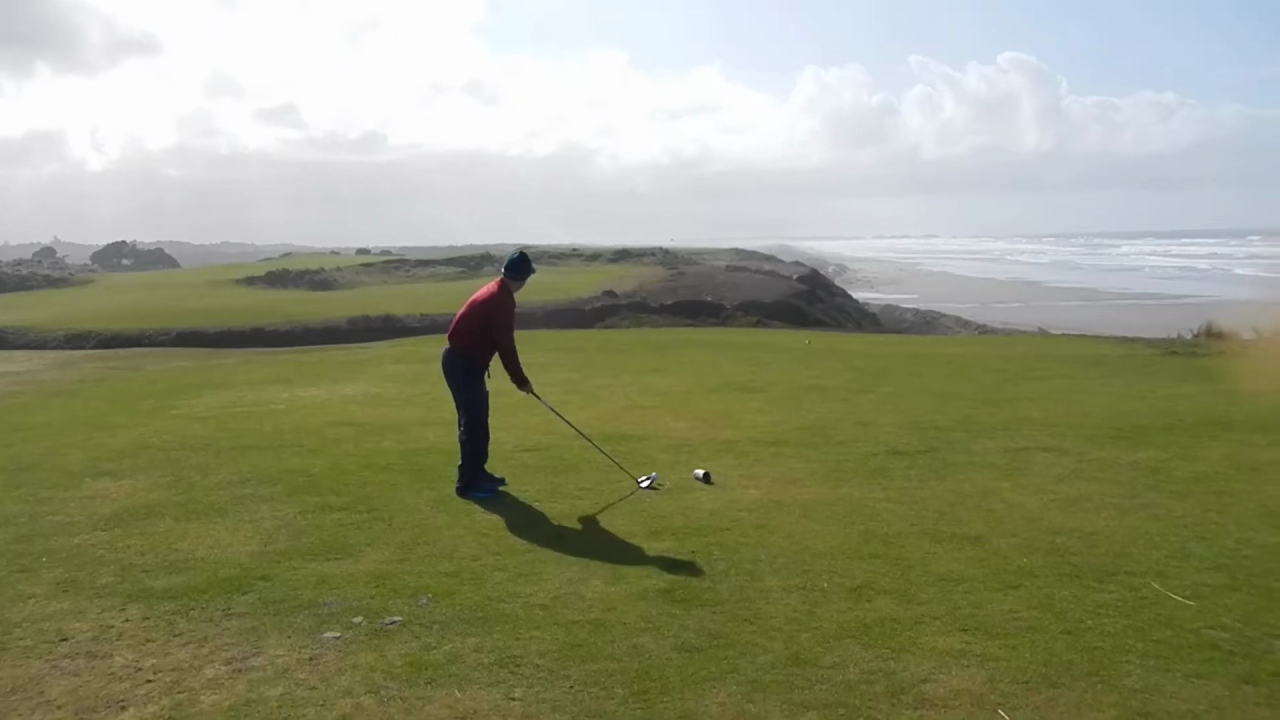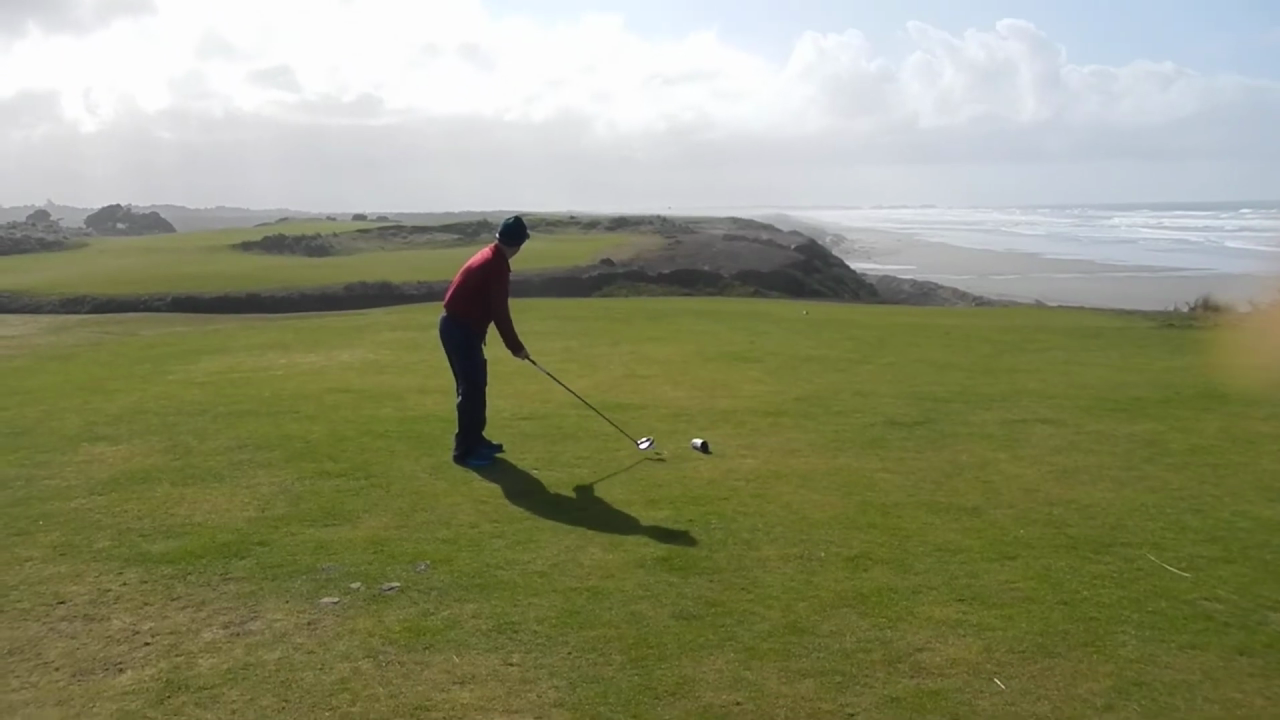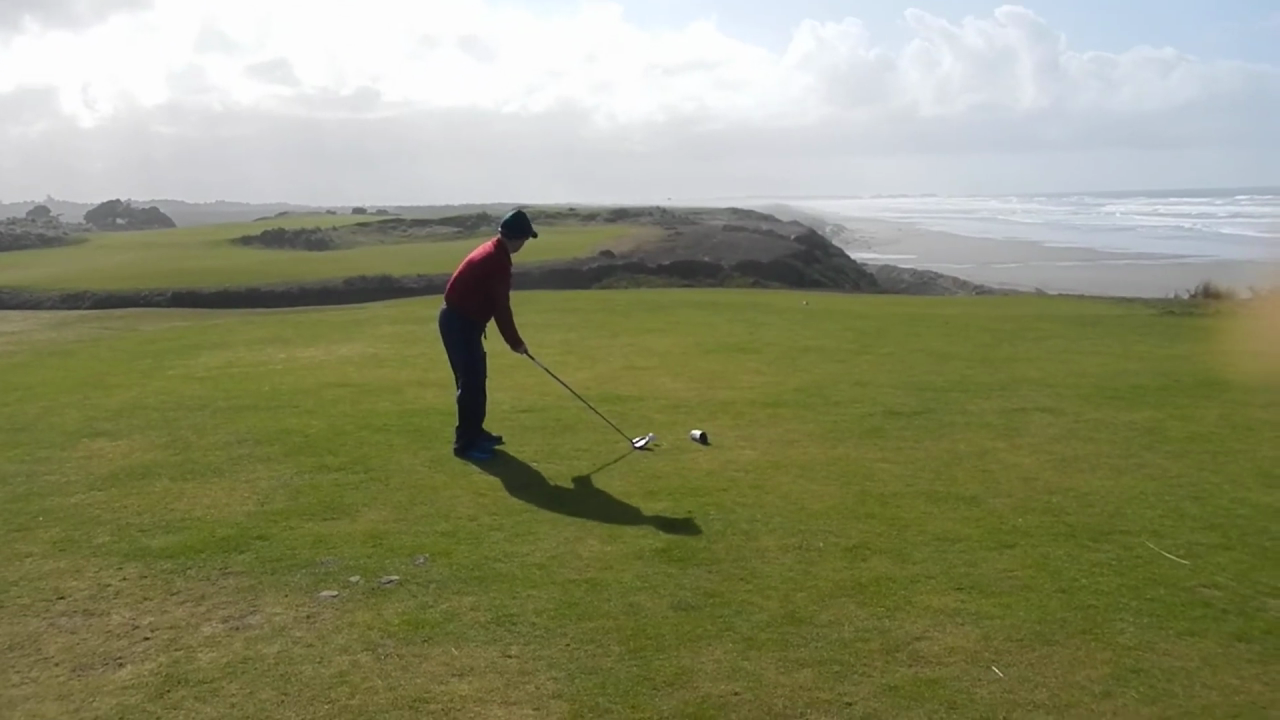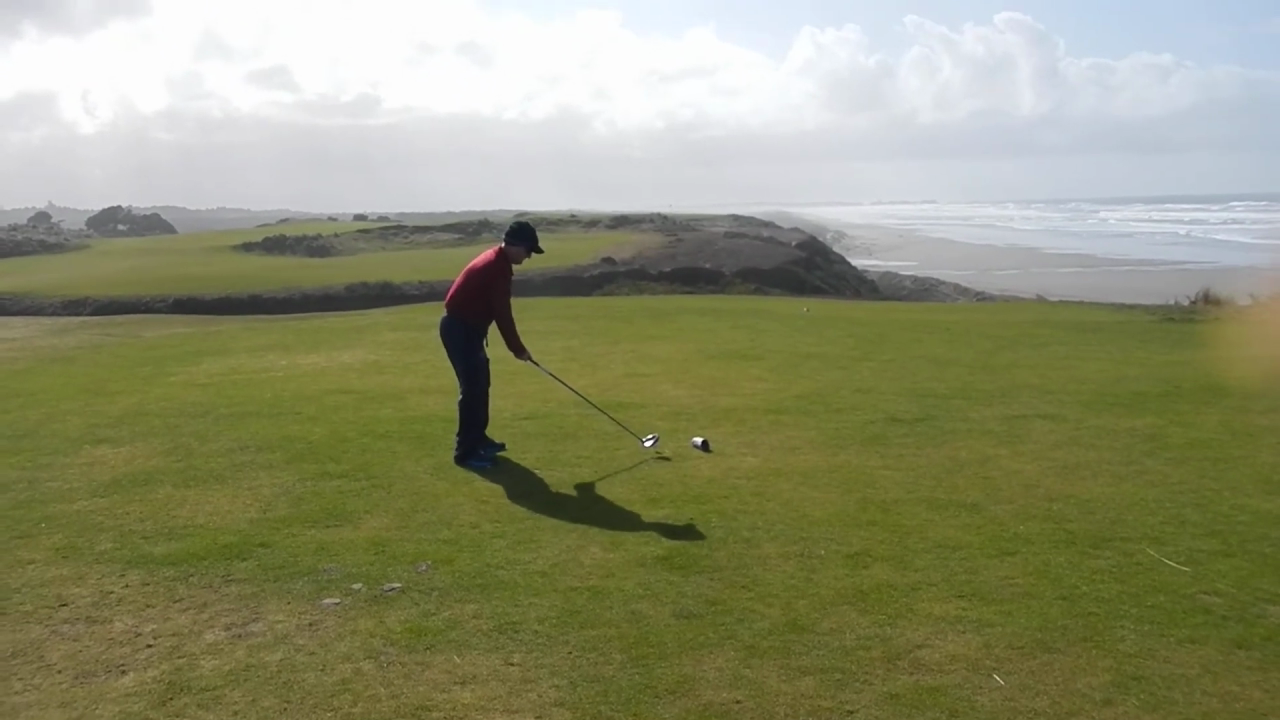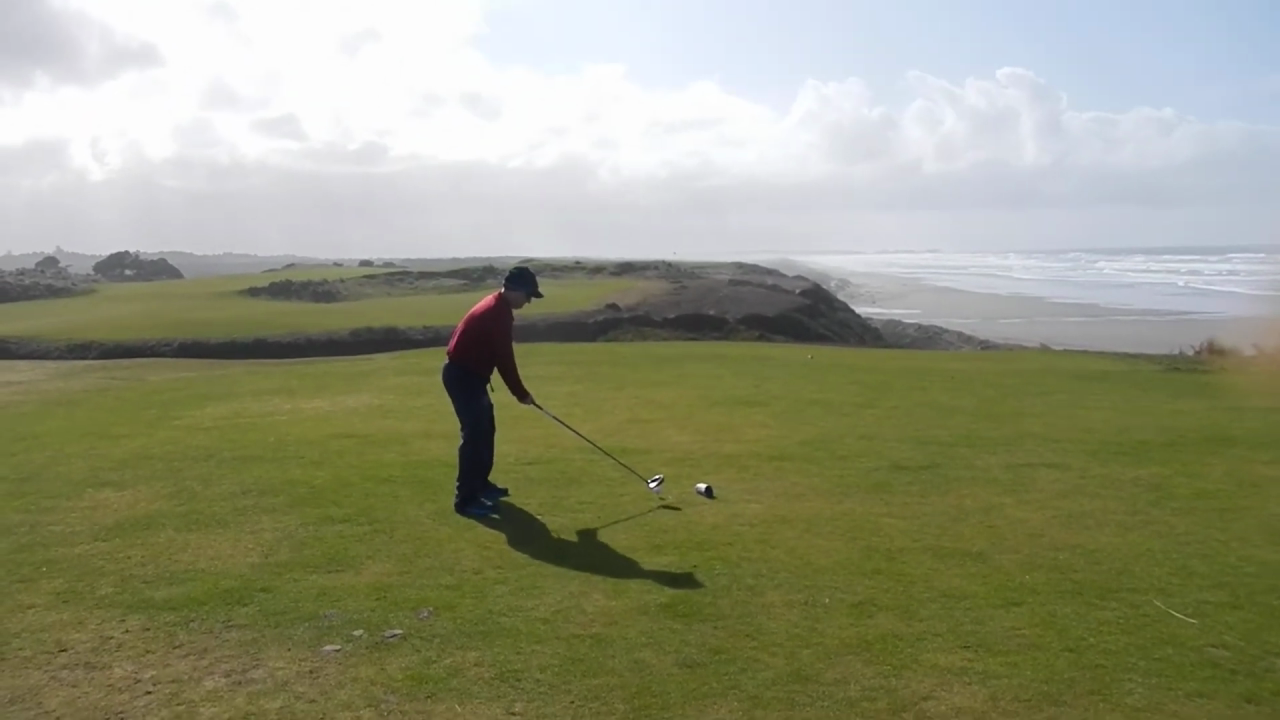
dt=1s
person 1, frame 1
left shoulder: (495, 292)
right shoulder: (501, 300)
left elbow: (501, 342)
right elbow: (506, 346)
left wrist: (517, 378)
right wrist: (521, 380)
left hip: (465, 358)
right hip: (462, 361)
left knee: (478, 418)
right knee: (473, 421)
left ankle: (478, 472)
right ankle: (467, 482)
person 1, frame 2
left shoulder: (490, 257)
right shoulder: (495, 266)
left elbow: (495, 308)
right elbow: (500, 312)
left wrist: (512, 344)
right wrist: (516, 346)
left hip: (462, 326)
right hip: (460, 329)
left knee: (476, 384)
right knee: (471, 388)
left ankle: (475, 439)
right ankle: (464, 449)
person 1, frame 3
left shoulder: (492, 252)
right shoulder: (497, 260)
left elbow: (494, 303)
right elbow: (501, 307)
left wrist: (512, 339)
right wrist: (515, 341)
left hip: (462, 319)
right hip: (459, 321)
left knee: (476, 377)
right knee: (470, 380)
left ankle: (475, 431)
right ankle: (465, 442)
person 1, frame 4
left shoulder: (495, 260)
right shoulder: (497, 267)
left elbow: (498, 311)
right elbow: (503, 314)
left wrist: (515, 347)
right wrist: (518, 349)
left hip: (465, 326)
right hip: (459, 329)
left knee: (480, 384)
right knee: (472, 387)
left ankle: (477, 438)
right ankle: (465, 450)
person 1, frame 5
left shoulder: (495, 306)
right shoulder: (498, 313)
left elbow: (499, 355)
right elbow: (505, 359)
left wrist: (518, 391)
right wrist: (521, 393)
left hip: (467, 372)
right hip: (462, 375)
left knee: (485, 429)
right knee: (475, 433)
left ankle: (480, 483)
right ankle: (465, 497)
